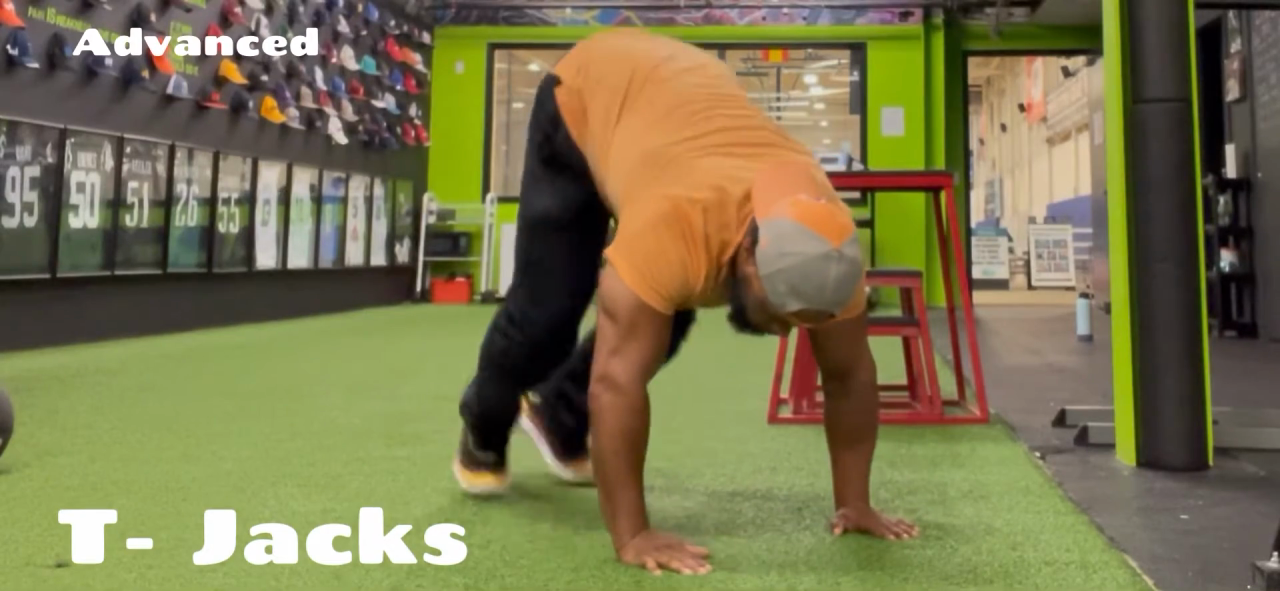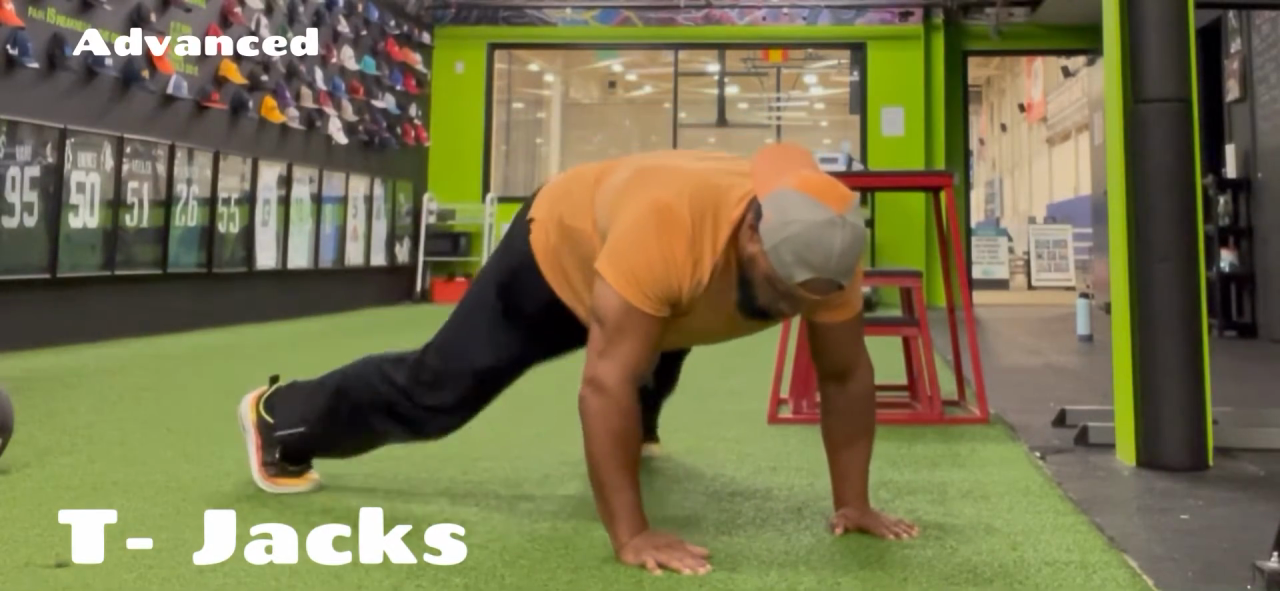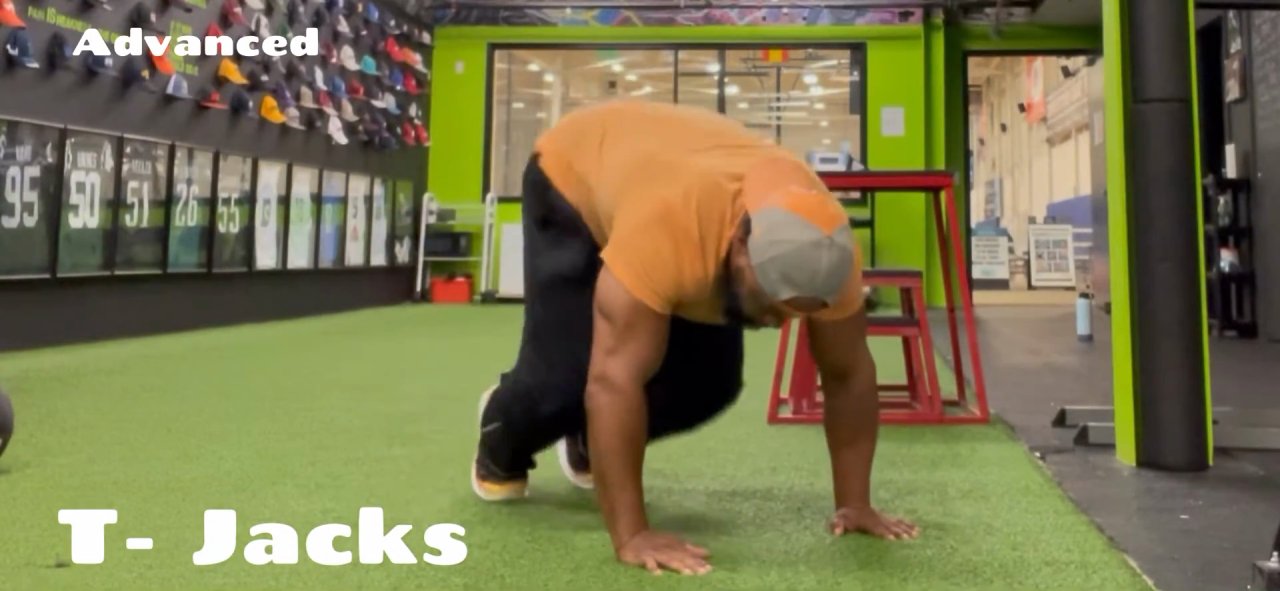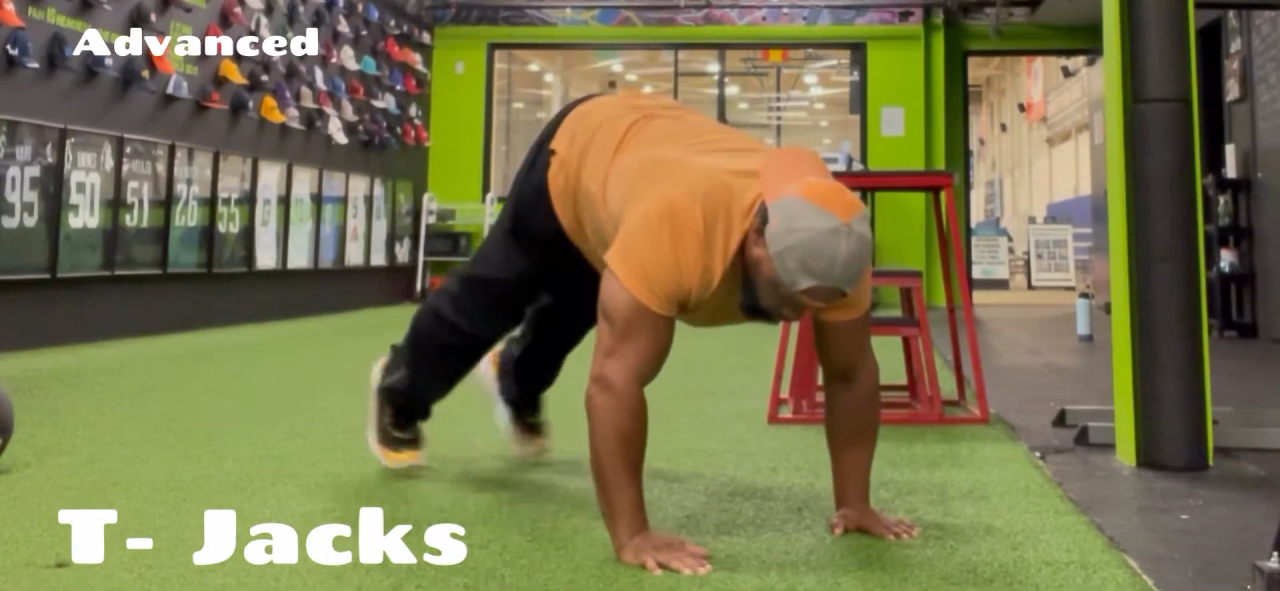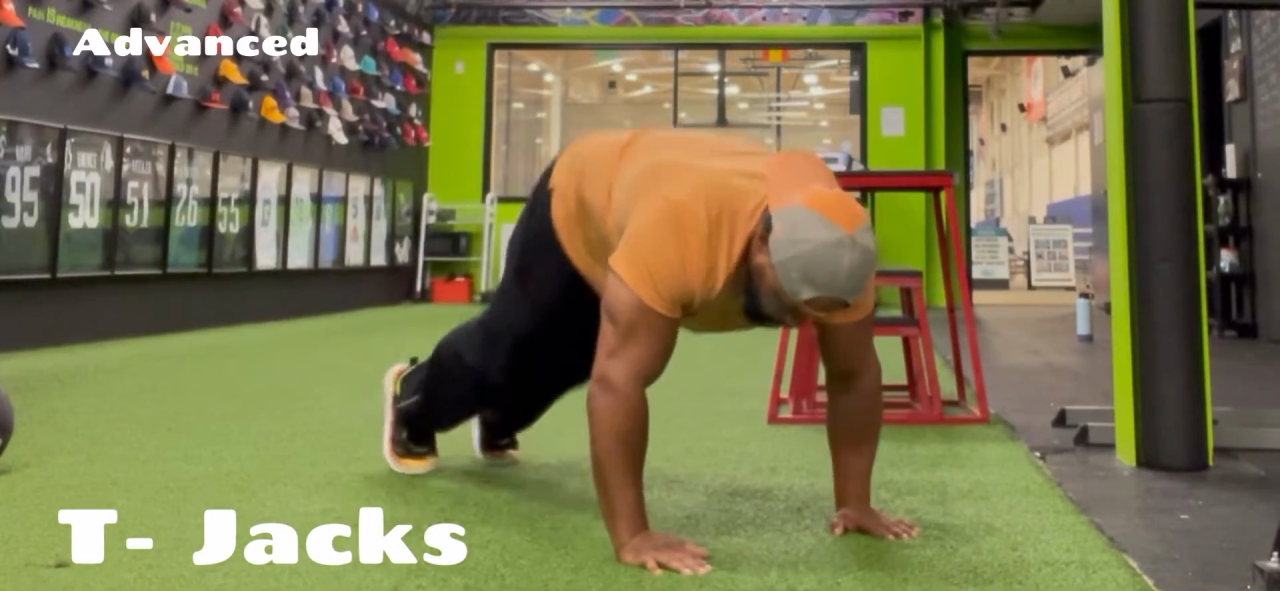
dt=1s
person 1, frame 1
left shoulder: (821, 242)
right shoulder: (674, 227)
left elbow: (848, 372)
right elbow: (618, 379)
left wrist: (855, 503)
right wrist: (631, 537)
left knee: (665, 325)
right knee: (546, 309)
left ankle: (558, 413)
right ankle: (485, 424)
person 1, frame 2
left shoulder: (819, 250)
right shoulder: (667, 230)
left elbow: (846, 376)
right elbow: (606, 383)
left wrist: (854, 504)
right wrist: (630, 535)
left hip: (657, 281)
right hip: (565, 244)
right knee: (442, 386)
left ankle: (627, 428)
right ankle: (278, 415)
person 1, frame 3
left shoulder: (818, 244)
right shoulder: (666, 224)
left elbow: (848, 375)
right elbow: (613, 381)
left wrist: (855, 503)
right wrist: (632, 535)
right hip: (573, 176)
left knee: (708, 385)
right knee: (567, 373)
left ankle: (586, 436)
right ankle: (504, 444)
person 1, frame 4
left shoulder: (828, 243)
right shoulder: (674, 228)
left elbow: (851, 373)
right elbow: (614, 380)
left wrist: (855, 503)
right wrist: (632, 537)
right hip: (582, 156)
left knee: (579, 306)
right knee: (490, 300)
left ankle: (516, 375)
right ankle: (401, 388)
person 1, frame 5
left shoulder: (830, 251)
right shoulder: (678, 232)
left elbow: (854, 375)
right elbow: (616, 381)
left wrist: (855, 503)
right wrist: (630, 536)
right hip: (581, 209)
left knee: (563, 369)
right knee: (504, 355)
left ankle: (497, 423)
right ankle: (412, 397)
